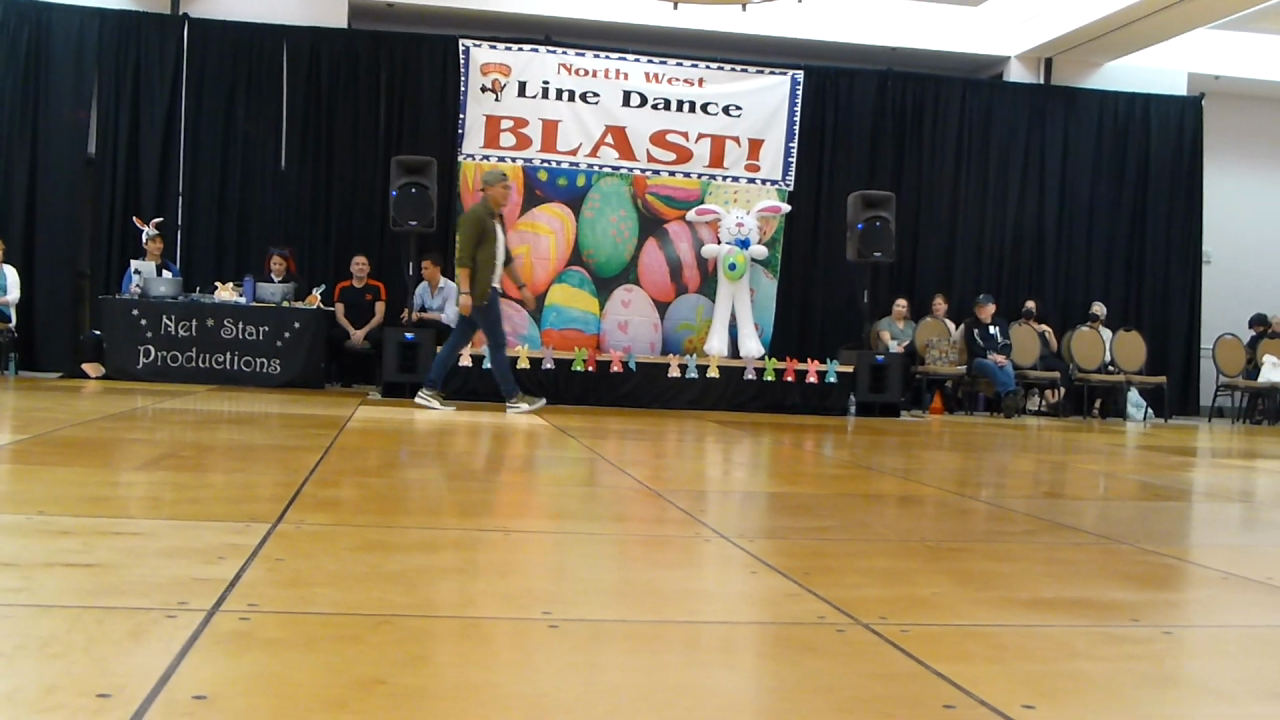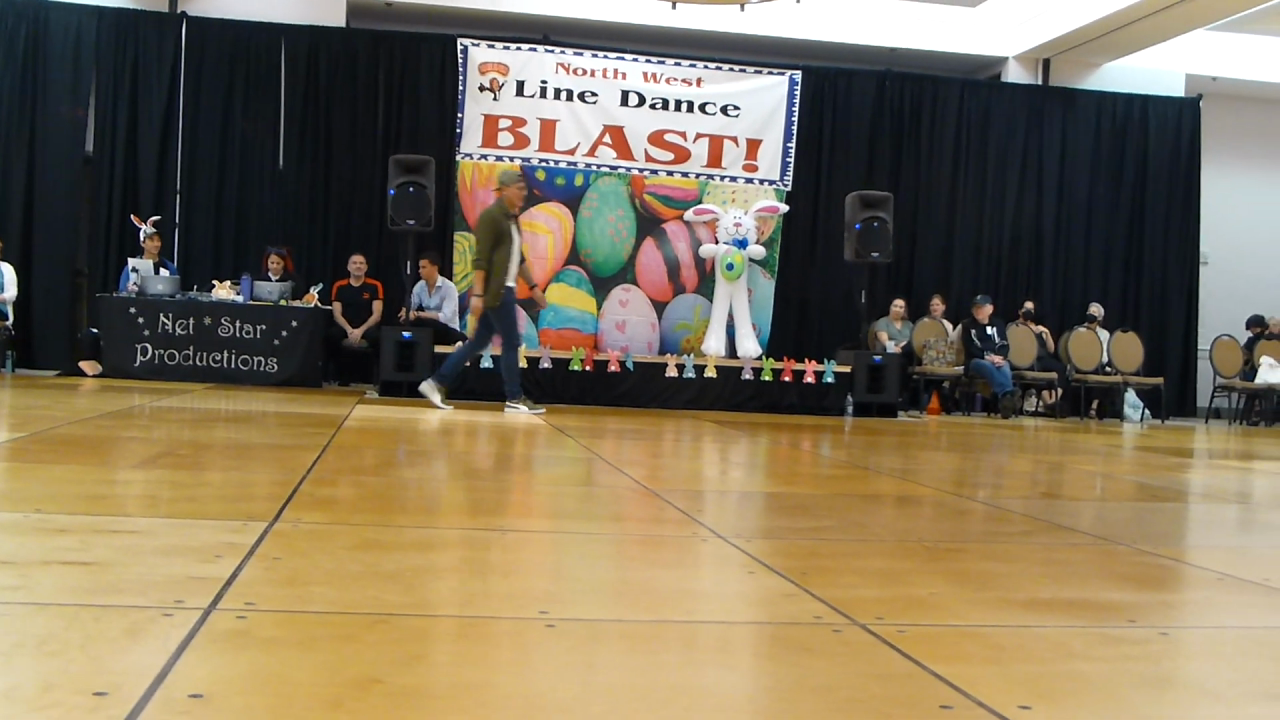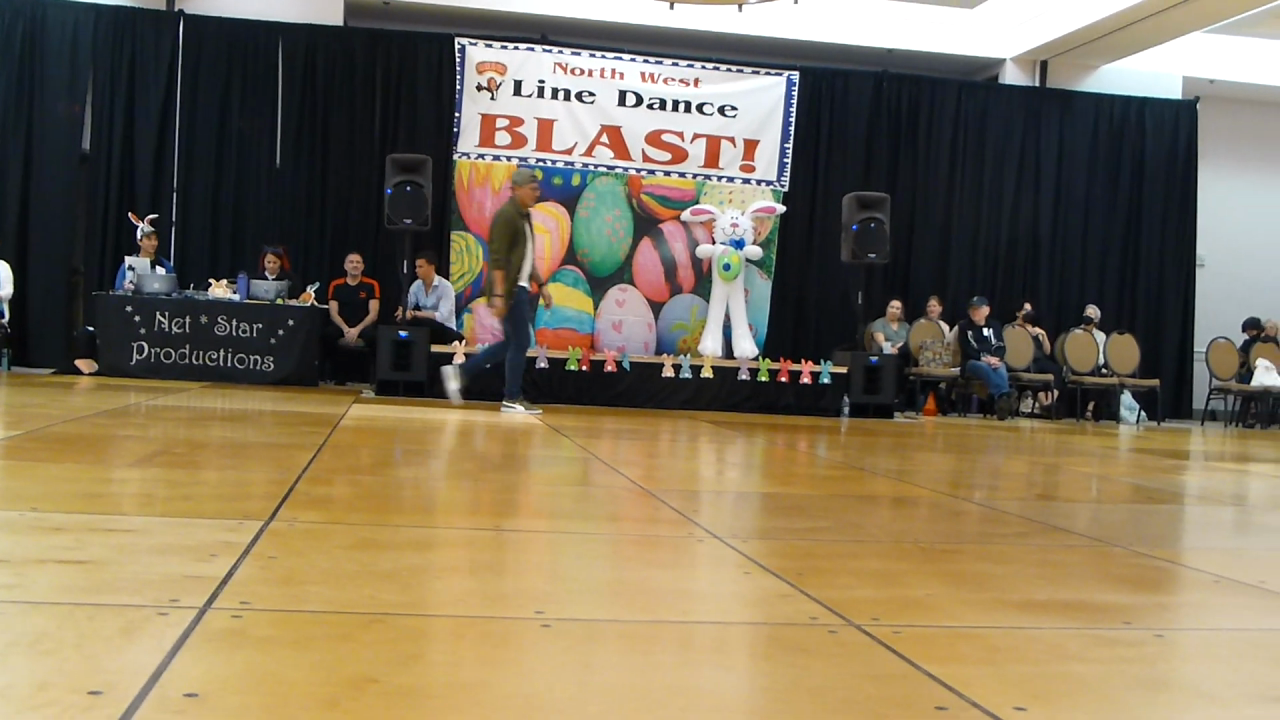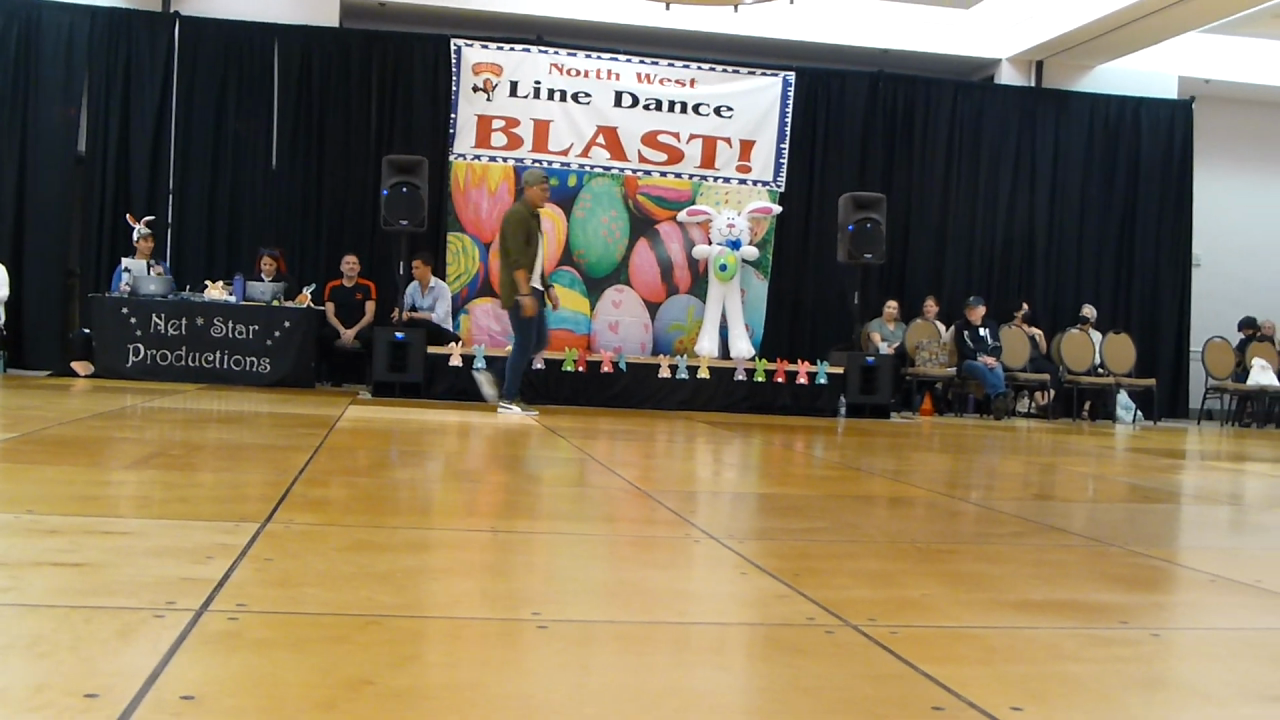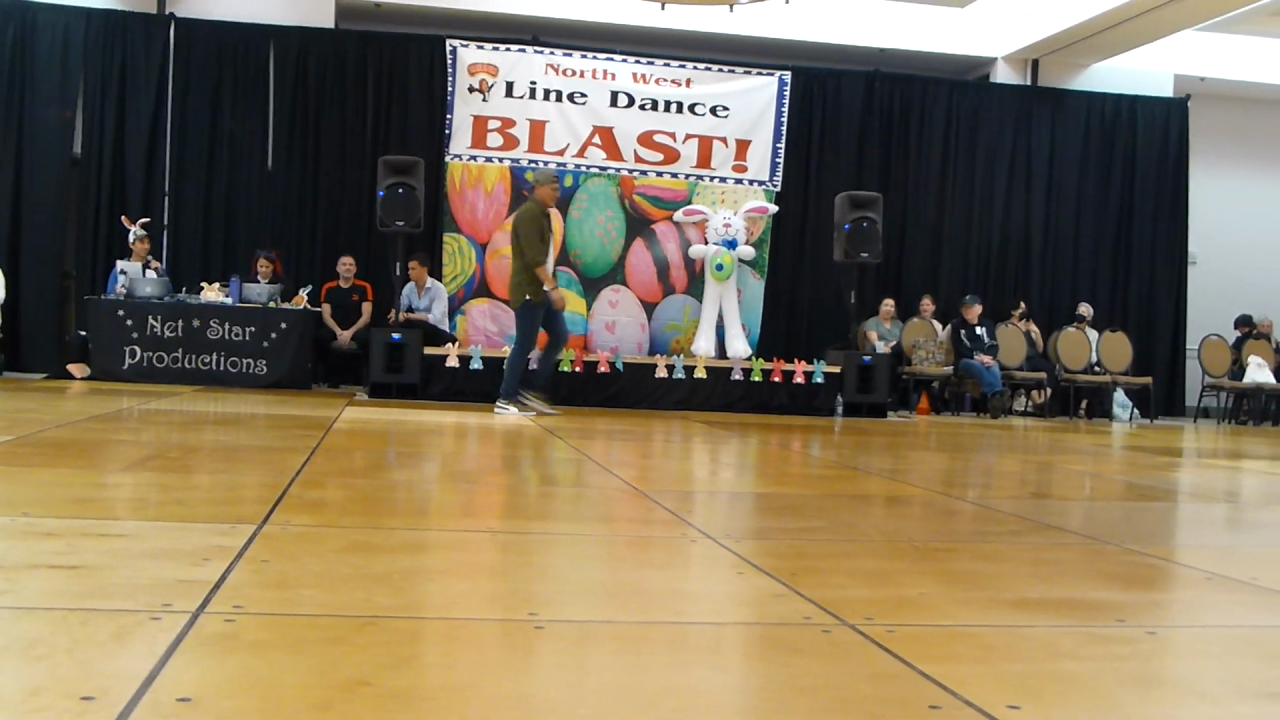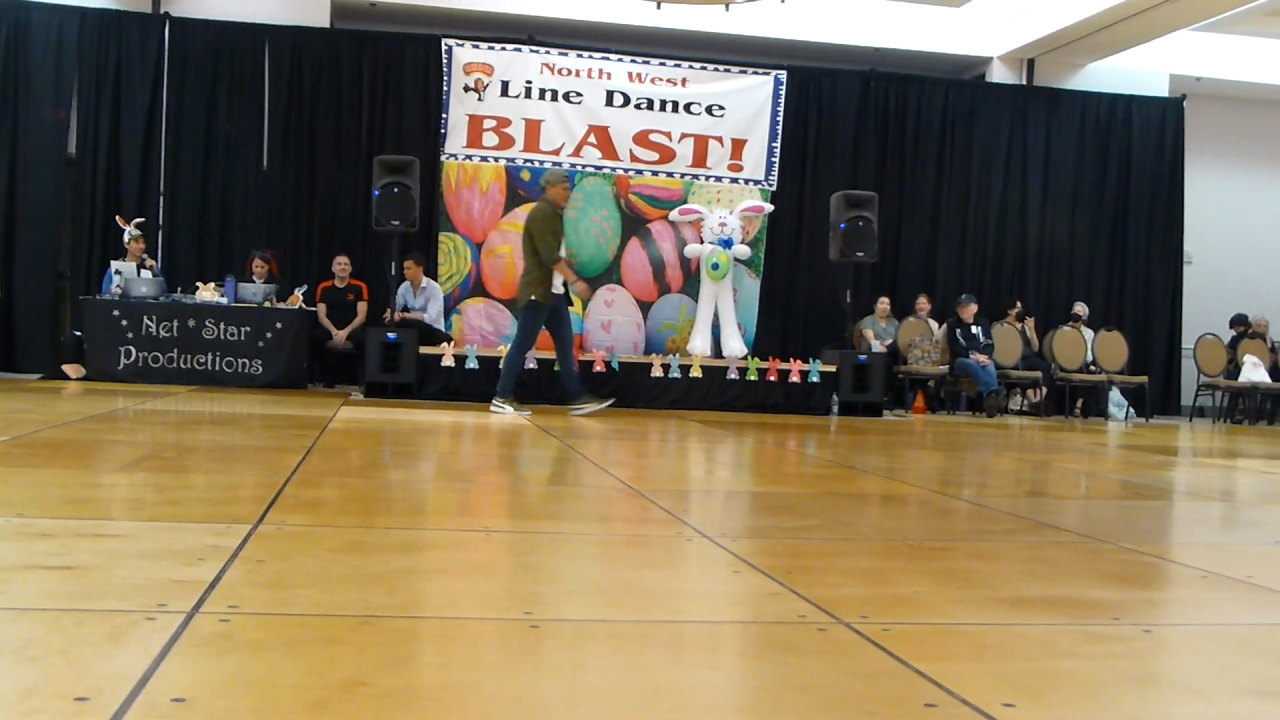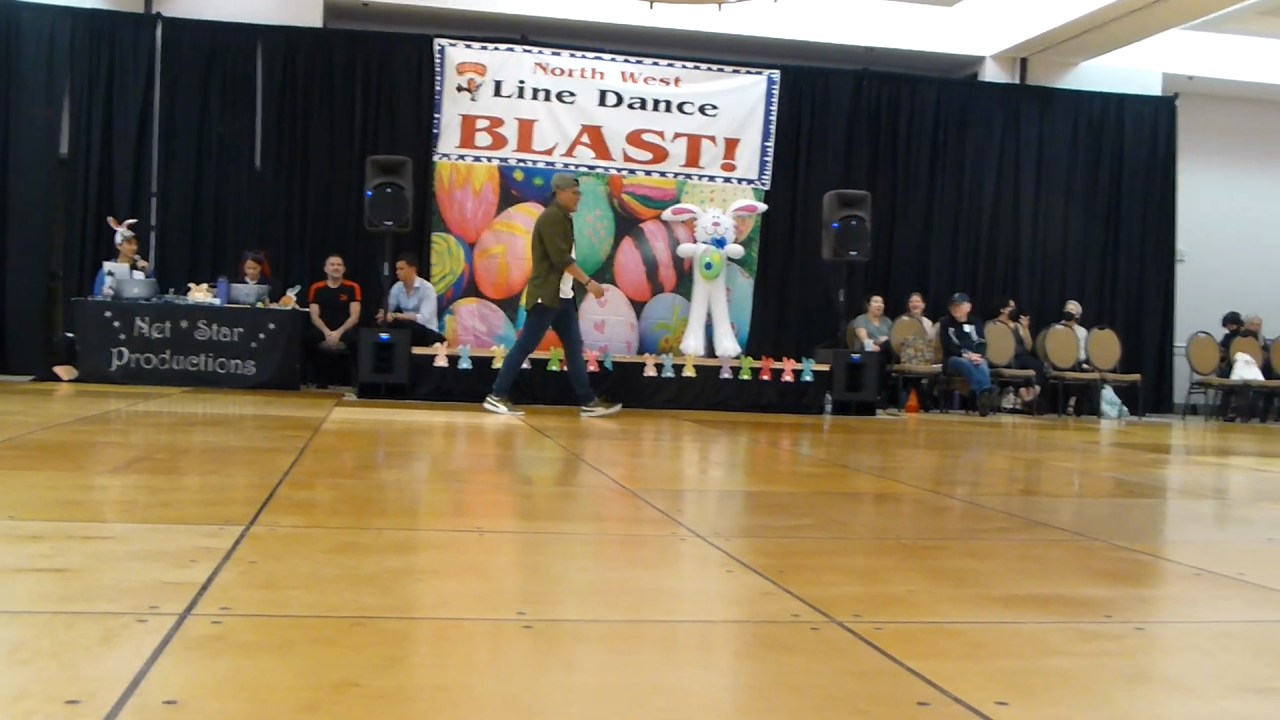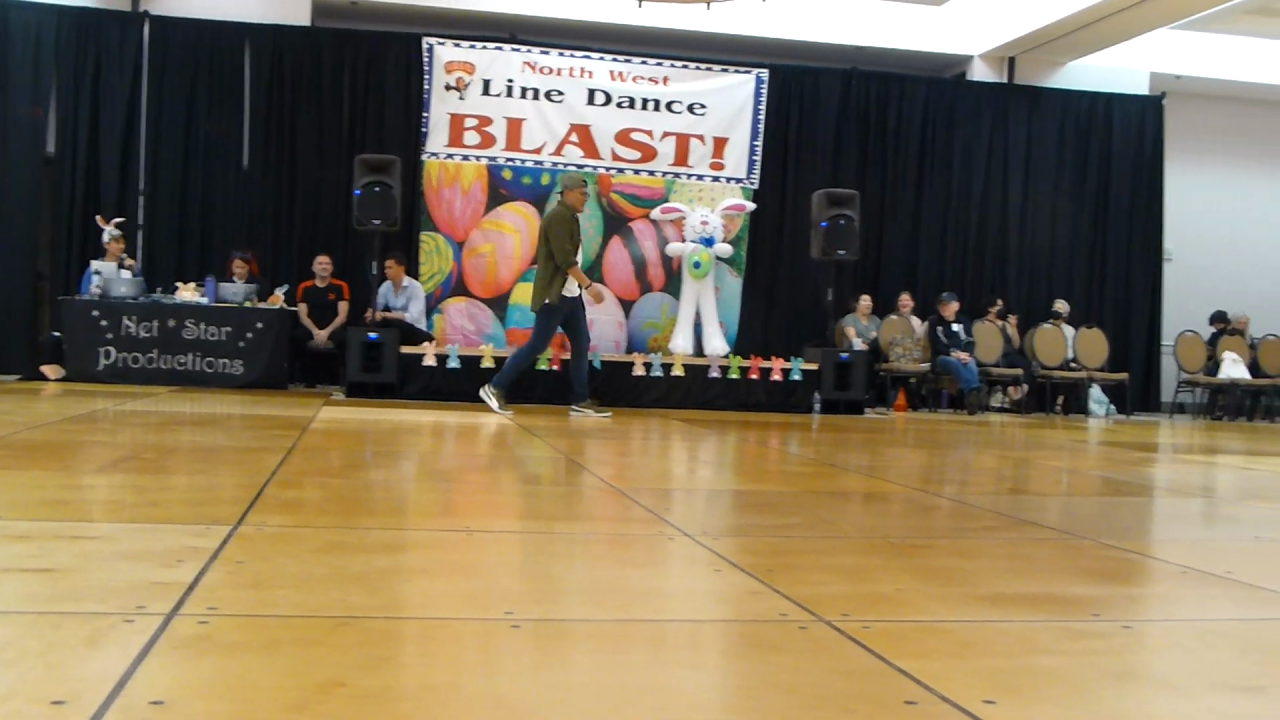
dt=0.1s
person 1, frame 1
left shoulder: (497, 218)
right shoulder: (474, 216)
left elbow: (505, 258)
right elbow: (463, 258)
left wrist: (522, 287)
right wrist: (464, 292)
left hip: (487, 289)
right hip: (479, 290)
left knee: (458, 340)
right knee: (498, 342)
left ankle: (430, 390)
right ankle: (512, 397)
person 1, frame 2
left shoulder: (512, 218)
right shoulder: (492, 216)
left elbow: (518, 258)
right elbow: (480, 259)
left wrist: (534, 287)
right wrist: (477, 295)
left hip: (504, 289)
right hip: (495, 291)
left knee: (479, 341)
right knee: (512, 342)
left ankle: (437, 382)
right ankle: (515, 399)
person 1, frame 3
left shoulder: (524, 216)
right shoulder: (506, 216)
right elbow: (498, 259)
left wrist: (542, 285)
right wrist: (497, 295)
left hip: (519, 288)
right hip: (509, 289)
left knee: (510, 344)
right knee: (519, 343)
left ankle: (460, 372)
right ankle: (512, 399)
person 1, frame 4
left shoulder: (531, 215)
right shoulder: (517, 215)
right elbow: (517, 259)
left wrist: (548, 287)
right wrist: (525, 294)
left hip: (533, 289)
right hip: (520, 291)
left knee: (538, 340)
right knee: (525, 343)
left ankle: (493, 378)
right ankle: (508, 399)
person 1, frame 5
left shoulder: (542, 214)
right shoulder: (529, 214)
right elbow: (534, 257)
left wrist: (552, 287)
right wrist: (555, 287)
left hip: (541, 290)
right hip: (530, 291)
left knee: (560, 337)
right knee: (525, 343)
left ankle: (534, 390)
right ankle: (506, 399)
person 1, frame 6
left shoulder: (553, 214)
right shoulder: (541, 214)
right elbow: (550, 255)
left wrist: (569, 283)
right wrist: (575, 281)
left hip: (554, 291)
right hip: (538, 291)
left knee: (565, 343)
right knee: (524, 343)
left ankle: (578, 399)
right ankle: (502, 398)
person 1, frame 7
left shoulder: (562, 218)
right shoulder: (552, 218)
right elbow: (562, 258)
right wrist: (587, 282)
left hip: (562, 295)
right hip: (546, 295)
left knee: (575, 346)
right knee: (526, 345)
left ankle: (587, 401)
right ankle: (497, 396)
person 1, frame 8
left shoulder: (569, 218)
right shoulder: (559, 217)
right elbow: (566, 259)
right wrist: (588, 286)
left hip: (570, 294)
right hip: (554, 295)
left knee: (581, 344)
right knee: (537, 345)
left ankle: (580, 401)
right ankle: (494, 389)
